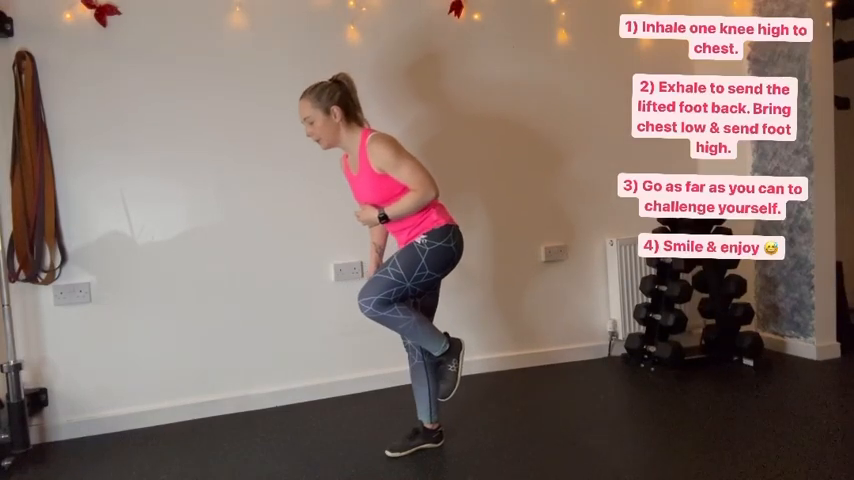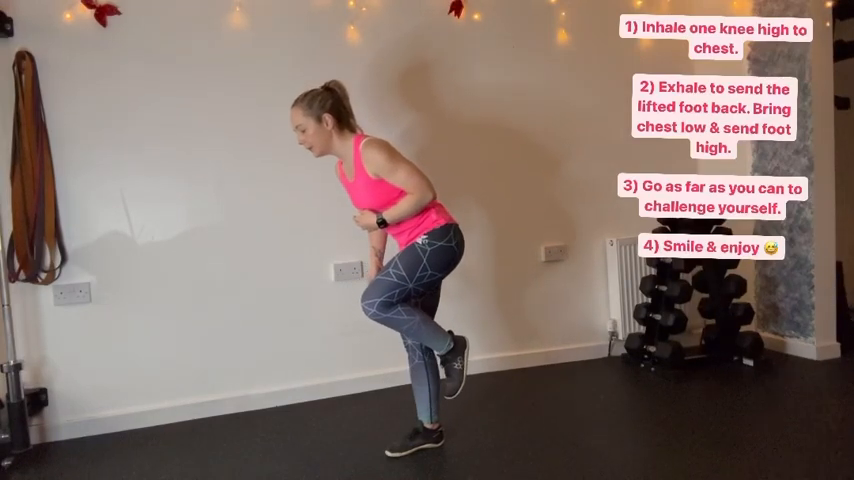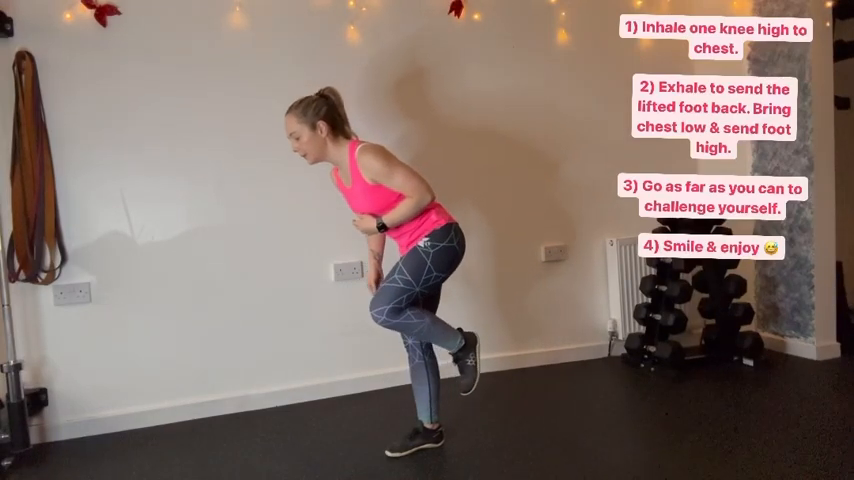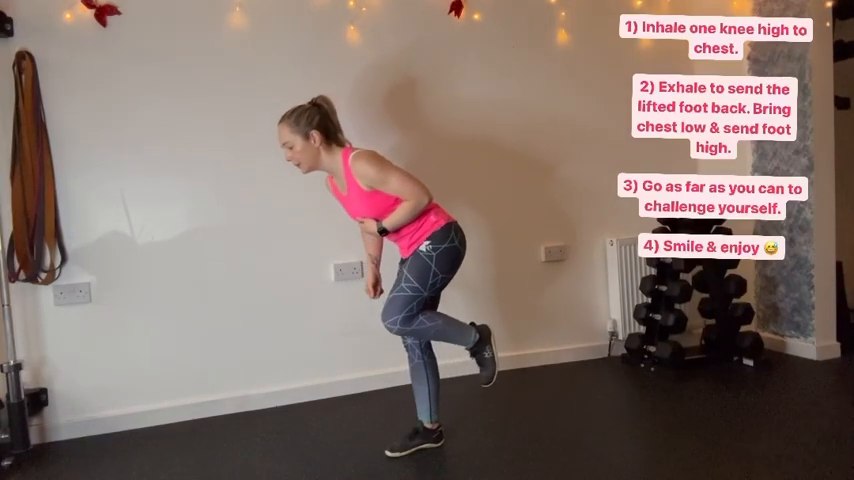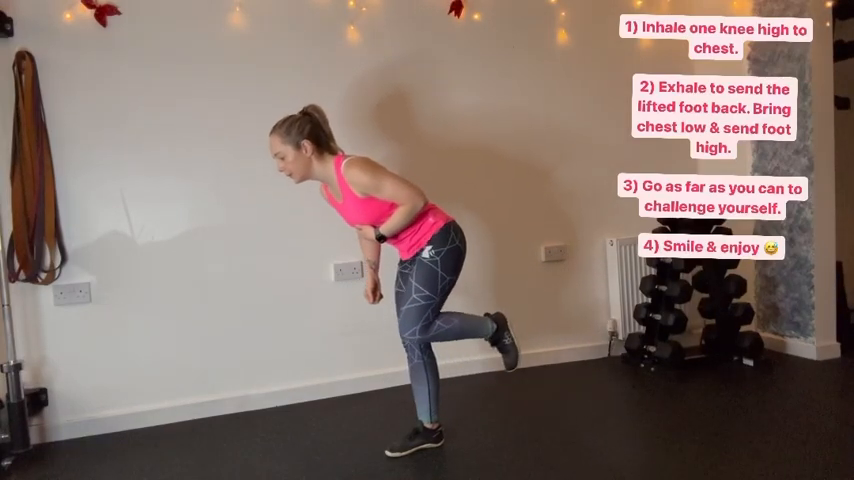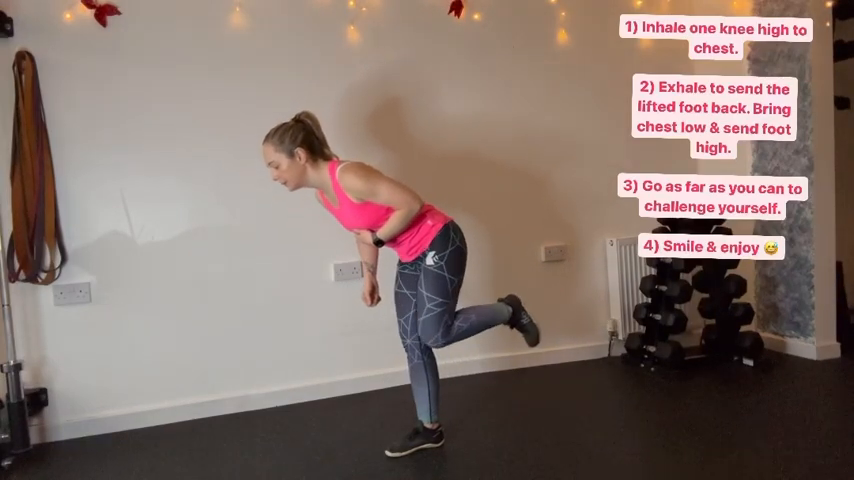
dt=0.3s
person 1, frame 1
left shoulder: (377, 146)
right shoulder: (348, 162)
left elbow: (427, 190)
left wrist: (380, 215)
right wrist: (375, 261)
left hip: (437, 239)
right hip: (417, 248)
left knee: (371, 300)
right knee: (414, 342)
left ankle: (446, 349)
right ankle: (429, 429)
person 1, frame 2
left shoulder: (372, 151)
right shoulder: (342, 168)
left elbow: (425, 192)
left wrist: (379, 220)
right wrist: (376, 262)
left hip: (437, 239)
right hip: (417, 249)
left knee: (375, 302)
right knee: (414, 341)
left ankle: (450, 346)
right ankle: (429, 428)
person 1, frame 3
left shoulder: (367, 156)
right shoulder: (338, 174)
left elbow: (423, 194)
left wrist: (380, 223)
right wrist: (375, 263)
left hip: (439, 239)
right hip: (416, 249)
left knee: (384, 309)
right knee: (414, 341)
left ankle: (462, 344)
right ankle: (430, 428)
person 1, frame 4
left shoulder: (361, 163)
right shoulder: (333, 181)
left elbow: (420, 197)
left wrist: (382, 227)
right wrist: (372, 268)
left hip: (439, 240)
right hip: (414, 251)
left knee: (396, 317)
right knee: (413, 341)
left ankle: (475, 338)
right ankle: (429, 428)
person 1, frame 5
left shoulder: (354, 171)
right shoulder: (327, 188)
left elbow: (416, 200)
left wrist: (380, 233)
right wrist: (371, 273)
left hip: (439, 242)
right hip: (412, 255)
left knee: (415, 328)
right knee: (413, 343)
left ankle: (493, 328)
right ankle: (429, 428)
person 1, frame 6
left shoulder: (349, 176)
right shoulder: (323, 194)
left elbow: (412, 204)
left wrist: (378, 238)
right wrist: (369, 276)
left hip: (439, 244)
right hip: (411, 258)
left knee: (434, 333)
right knee: (413, 343)
left ankle: (509, 311)
right ankle: (429, 428)
